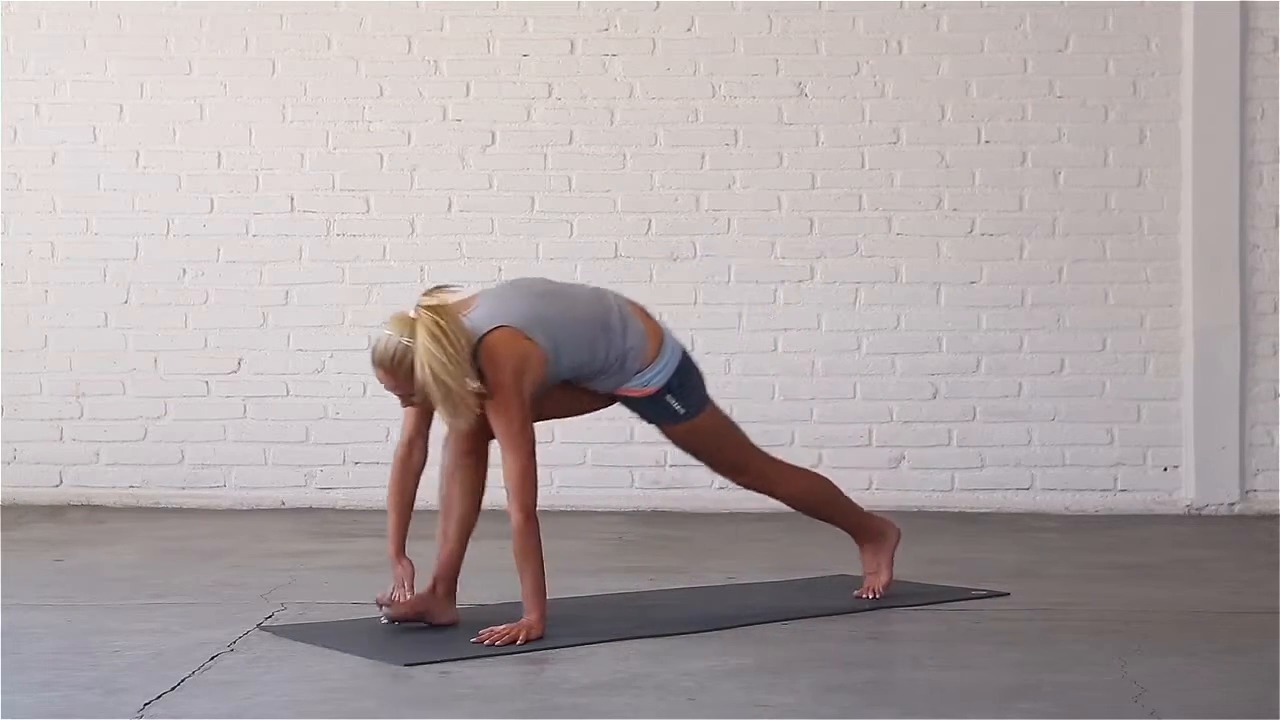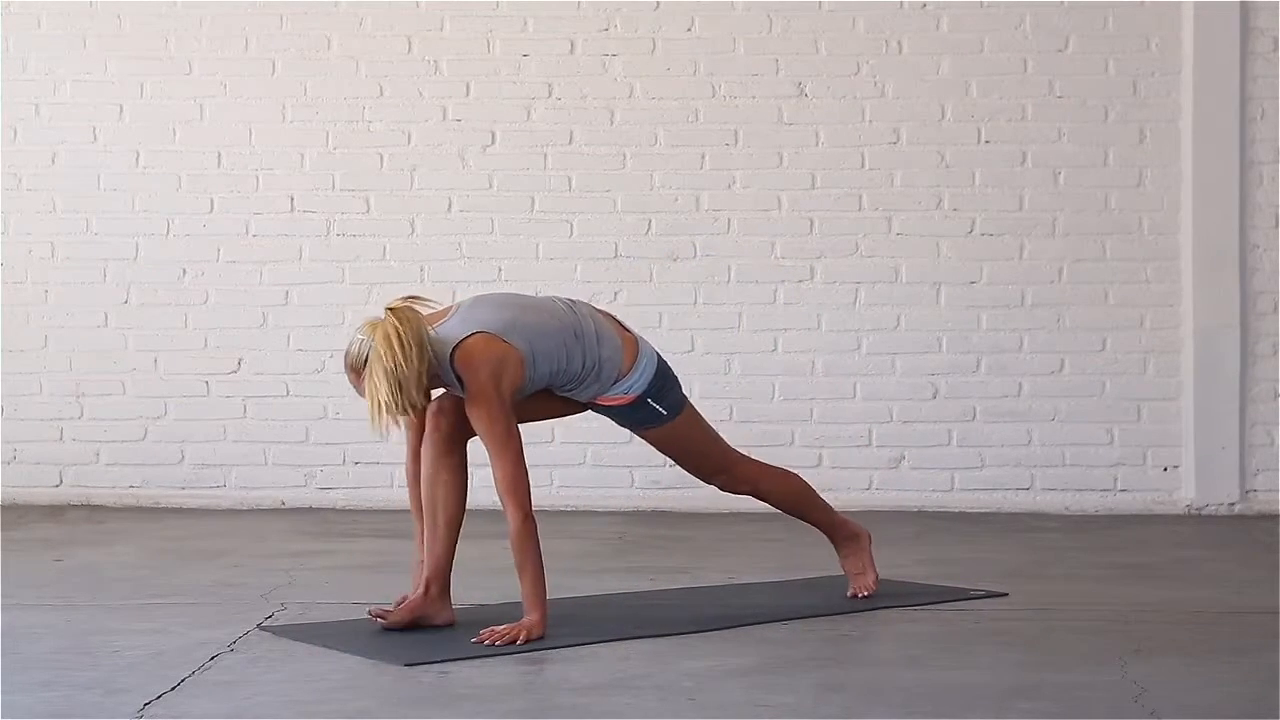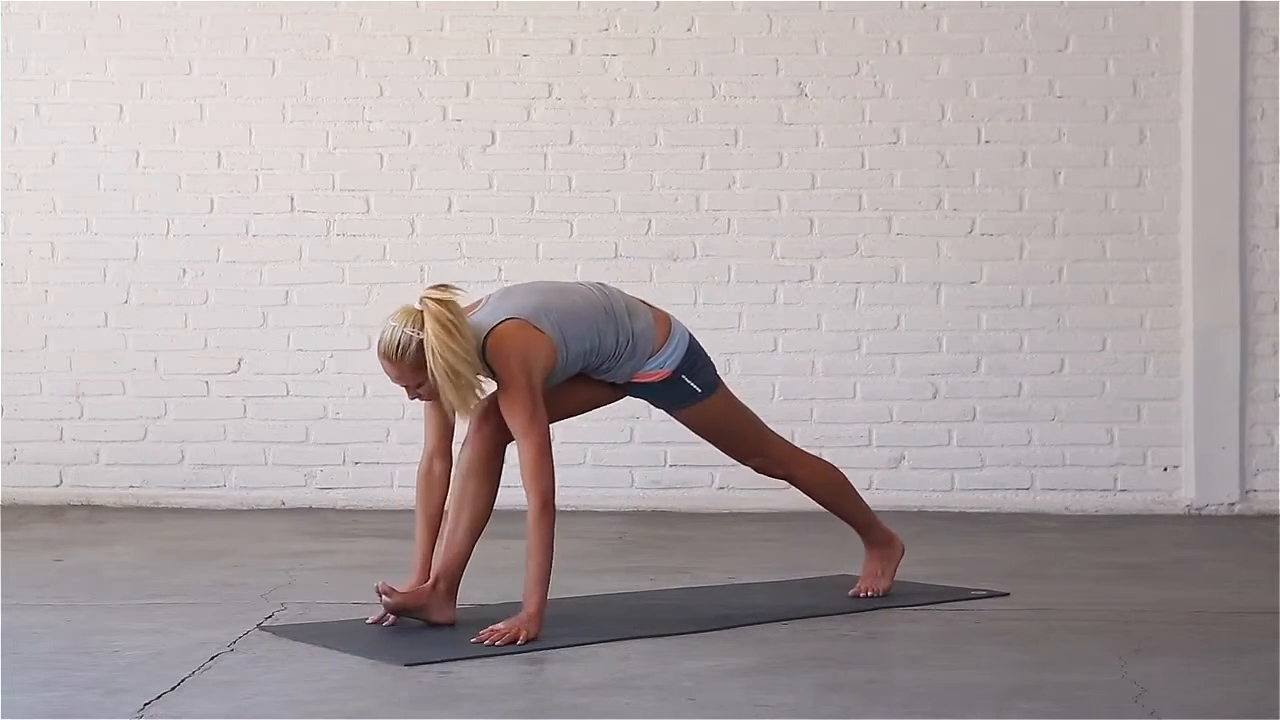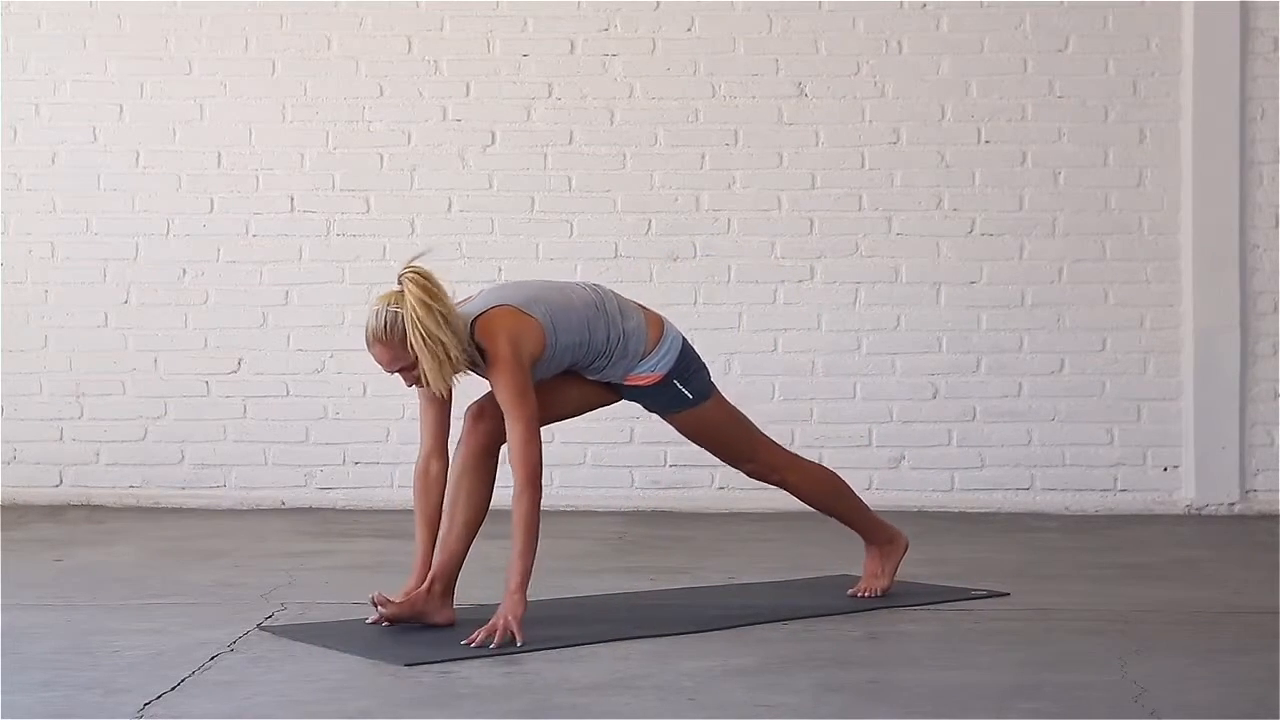
dt=0.4s
person 1, frame 1
left shoulder: (501, 362)
right shoulder: (437, 335)
left elbow: (521, 505)
right elbow: (409, 447)
left wrist: (533, 616)
right wrist: (395, 554)
left hip: (646, 366)
right hip: (596, 354)
left knee: (751, 470)
right knee: (468, 430)
left ankle: (872, 534)
right ankle: (442, 594)
person 1, frame 2
left shoulder: (477, 369)
right shoulder: (412, 344)
left elbow: (517, 507)
right elbow: (418, 455)
left wrist: (535, 615)
right wrist: (425, 566)
left hip: (620, 373)
right hip: (572, 354)
left knee: (730, 473)
right knee: (442, 424)
left ankle: (845, 536)
right ankle: (434, 595)
person 1, frame 3
left shoulder: (510, 355)
right shoulder: (442, 340)
left elbow: (541, 496)
right elbow: (434, 461)
left wrist: (533, 610)
right wrist: (419, 573)
left hip: (654, 353)
right hip: (601, 354)
left knee: (767, 455)
right knee: (487, 427)
left ankle: (880, 542)
right ankle: (440, 592)
person 1, frame 4
left shoulder: (499, 342)
right shoulder: (437, 338)
left elbow: (528, 478)
right elbow: (431, 460)
left wrist: (514, 594)
right wrist: (419, 574)
left hip: (647, 356)
right hip: (592, 361)
left knee: (762, 461)
right knee: (479, 426)
left ankle: (882, 539)
right ankle: (436, 594)
